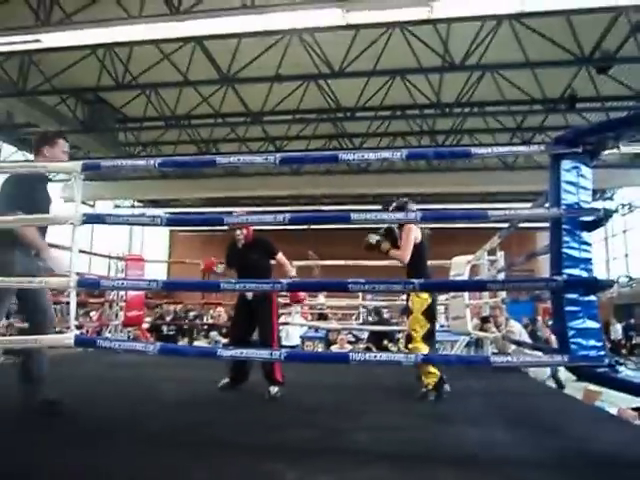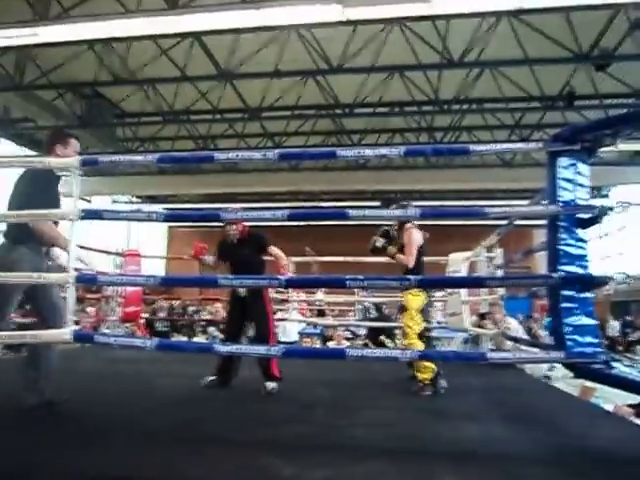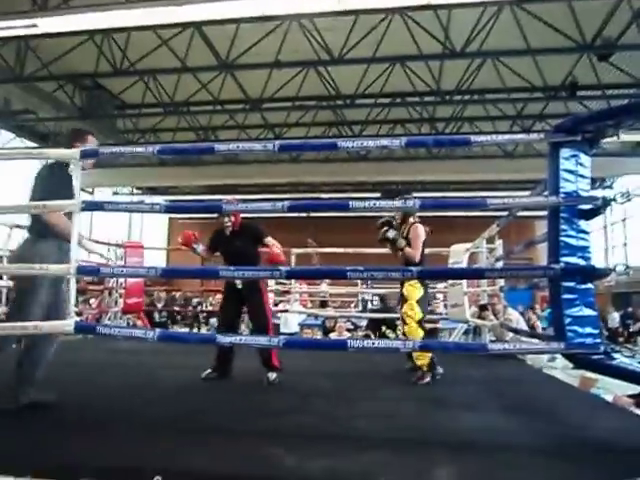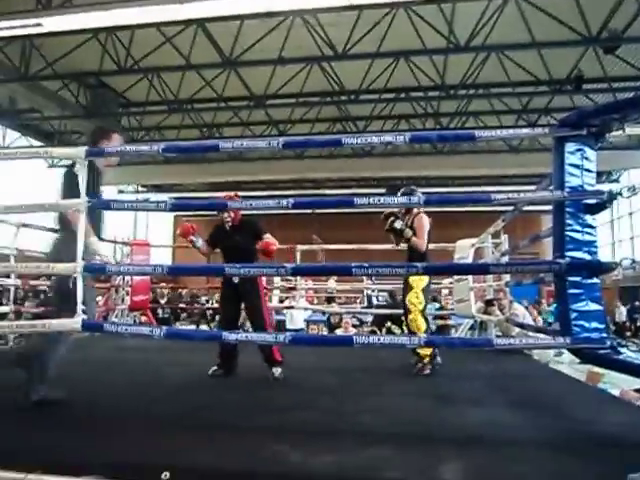
dt=0.1s
person 1, frame 1
left shoulder: (40, 183)
left wrist: (44, 256)
right wrist: (48, 253)
left hip: (30, 260)
left knee: (44, 321)
left ankle: (34, 391)
person 1, frame 2
left shoulder: (50, 180)
right shoulder: (35, 176)
right elbow: (35, 220)
right wrist: (70, 247)
left hip: (37, 258)
left knee: (54, 319)
left ankle: (36, 389)
person 1, frame 3
left shoulder: (62, 175)
right shoulder: (55, 170)
right elbow: (48, 210)
right wrist: (81, 240)
left hip: (54, 252)
right hip: (41, 250)
left knee: (52, 320)
right knee: (24, 317)
left ankle: (23, 387)
person 1, frame 4
left shoulder: (92, 173)
right shoulder: (84, 169)
right elbow: (70, 207)
right wrist: (92, 240)
left hip: (77, 250)
right hip: (74, 247)
left knee: (67, 316)
right knee: (82, 315)
left ankle: (37, 385)
person 2, frame 1
left shoulder: (409, 228)
right shoulder: (409, 230)
left elbow: (404, 258)
right elbow: (402, 256)
left wrist: (381, 245)
right wrist: (391, 240)
left hip: (421, 290)
right hip: (420, 288)
left knee: (417, 338)
right knee: (424, 334)
left ankle: (435, 384)
right ankle: (426, 375)
person 2, frame 2
left shoulder: (411, 232)
right shoulder: (406, 233)
left elbow: (408, 262)
right elbow: (403, 258)
left wrist: (387, 248)
right wrist: (390, 241)
left hip: (416, 288)
right hip: (412, 288)
left knee: (412, 335)
right knee: (412, 332)
left ankle: (431, 379)
right ankle: (419, 370)
person 2, frame 3
left shoulder: (417, 227)
right shoulder: (403, 228)
left elbow: (415, 257)
right elbow: (397, 252)
left wrist: (397, 240)
right wrist: (390, 236)
left hip: (416, 281)
right hip: (408, 280)
left knee: (411, 324)
right knee: (408, 323)
left ankle: (429, 367)
right ankle: (417, 362)
person 2, frame 4
left shoulder: (420, 218)
right shoulder: (407, 218)
left elbow: (421, 246)
right elbow: (398, 242)
left wrist: (403, 230)
right wrist: (394, 228)
left knee: (415, 313)
right knee: (410, 313)
left ankle: (428, 356)
right ankle: (422, 353)
person 3, frame 1
left shoulder: (263, 243)
right shoulder: (232, 248)
left elbow: (283, 261)
right elbow: (228, 267)
left hip: (265, 296)
right hip: (245, 297)
left knee: (268, 338)
right knee: (237, 336)
left ankle: (275, 382)
right ankle: (237, 376)
person 3, frame 2
left shoulder: (255, 238)
right shoulder: (224, 244)
left elbow: (277, 254)
right elbow: (216, 263)
left wrist: (284, 270)
right wrist: (204, 257)
left hip: (257, 291)
right hip: (238, 292)
left knee: (265, 334)
right knee: (231, 333)
left ankle: (271, 377)
right ankle: (222, 375)
person 3, frame 3
left shoulder: (250, 229)
right shoulder: (218, 235)
left elbow: (273, 244)
right elbow: (207, 254)
left wrist: (276, 252)
right wrist: (194, 245)
left hip: (253, 283)
right hip: (232, 284)
left knee: (262, 325)
right knee: (226, 325)
left ankle: (272, 368)
right ankle: (221, 368)
person 3, frame 4
left shoulder: (249, 225)
right shoulder: (219, 230)
left elbow: (270, 240)
right elbow: (207, 251)
left wrist: (270, 246)
right wrist: (193, 238)
left hip: (250, 279)
right hip: (230, 280)
left knee: (260, 321)
right knee: (226, 322)
left ankle: (275, 363)
right ankle: (226, 364)
